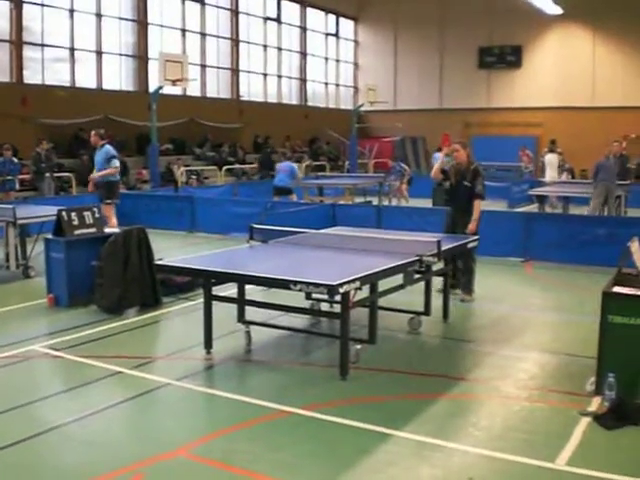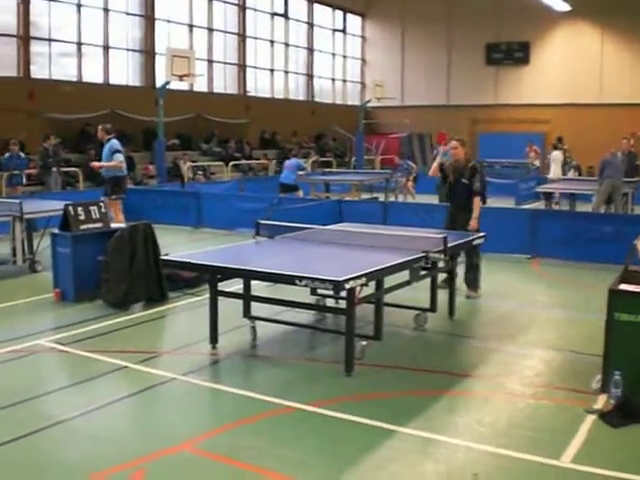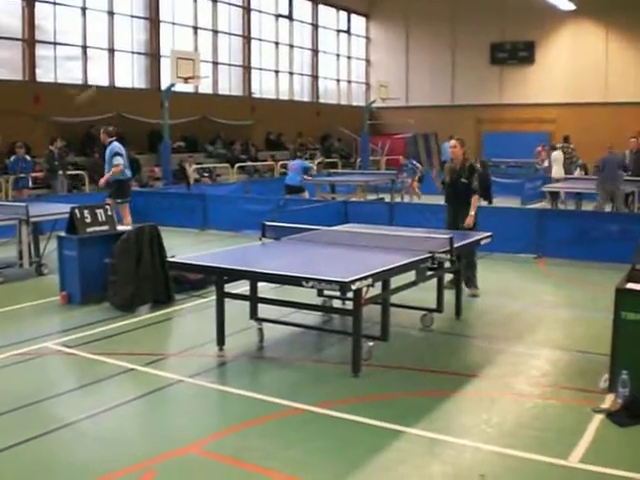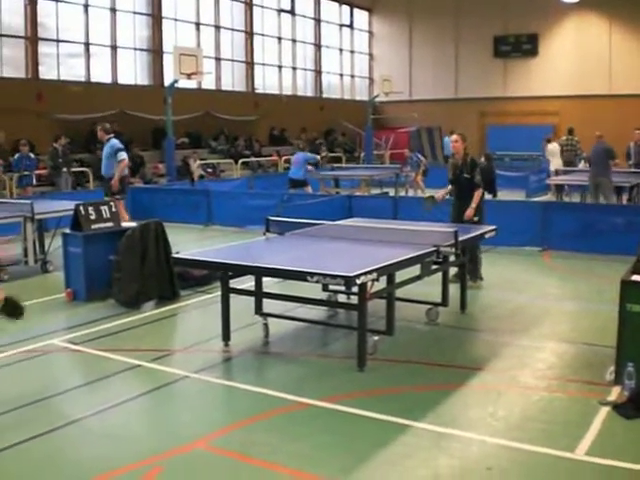
dt=0.3s
person 1, frame 1
left shoulder: (475, 171)
right shoulder: (453, 169)
left elbow: (478, 198)
right elbow: (434, 176)
left wrist: (474, 220)
right wrist: (443, 157)
left hip: (467, 217)
right hip: (453, 214)
left knee: (466, 254)
left ankle: (467, 290)
right ankle: (454, 282)
person 1, frame 2
left shoulder: (473, 168)
right shoulder: (450, 166)
left elbow: (477, 195)
right elbow: (432, 174)
left wrist: (475, 217)
right wrist: (440, 155)
left hip: (467, 214)
right hip: (453, 211)
left knee: (471, 251)
left ankle: (473, 287)
person 1, frame 3
left shoulder: (470, 168)
right shoulder: (448, 167)
left elbow: (475, 194)
right elbow: (445, 188)
left wrist: (472, 214)
left hip: (466, 212)
right hip: (451, 210)
left knee: (467, 249)
left ankle: (472, 285)
person 1, frame 4
left shoulder: (472, 162)
right shoulder: (452, 163)
left elbow: (479, 188)
left wrist: (472, 207)
right wrist: (443, 193)
left hip: (472, 206)
right hip: (458, 204)
left knee: (472, 243)
left ankle: (475, 277)
